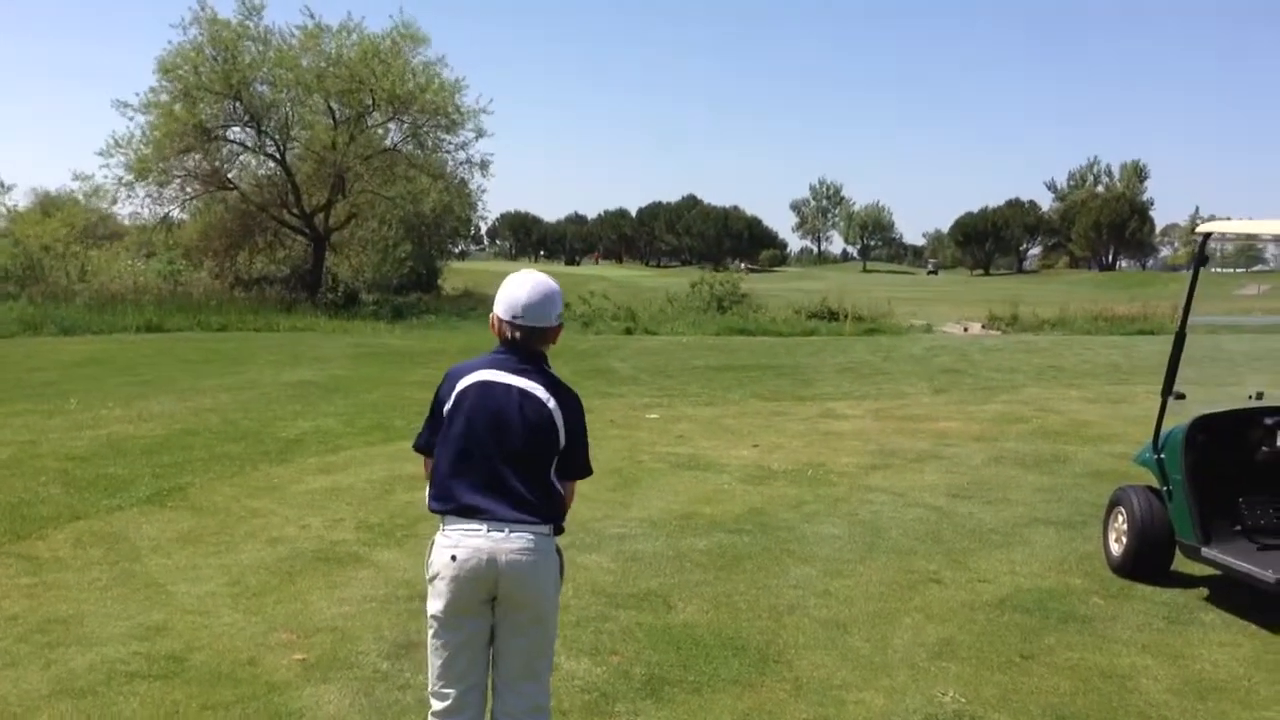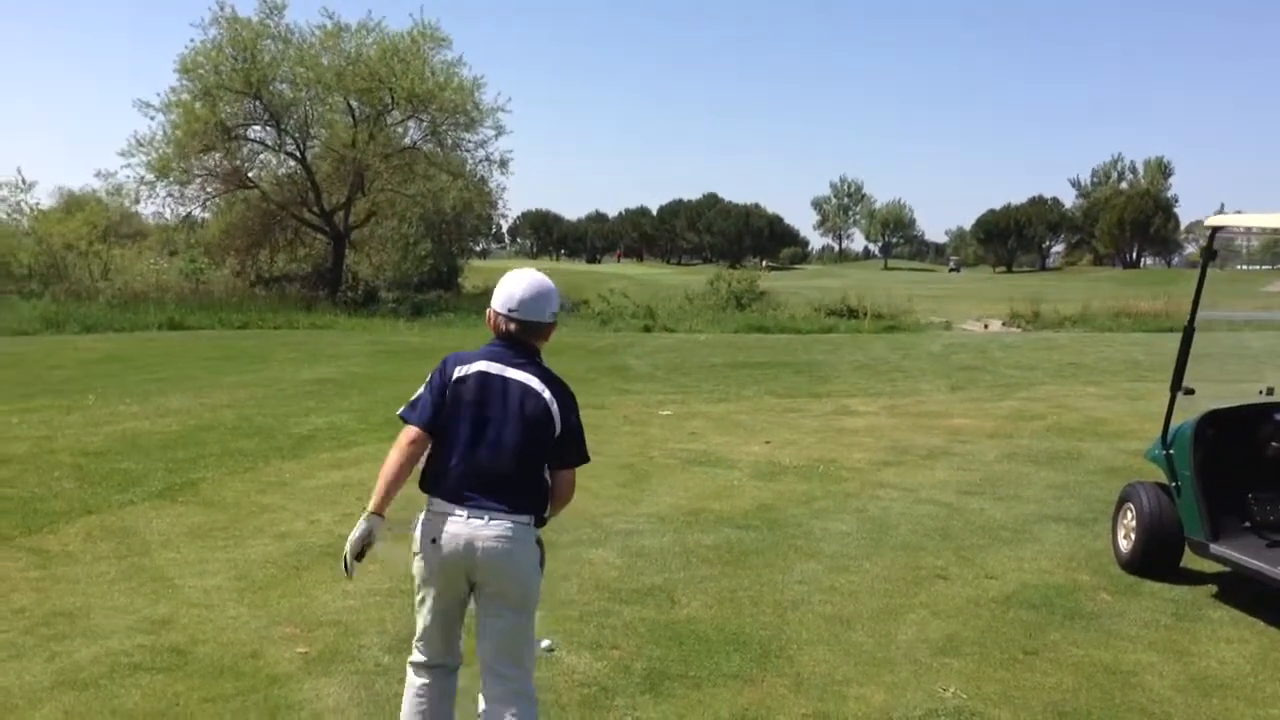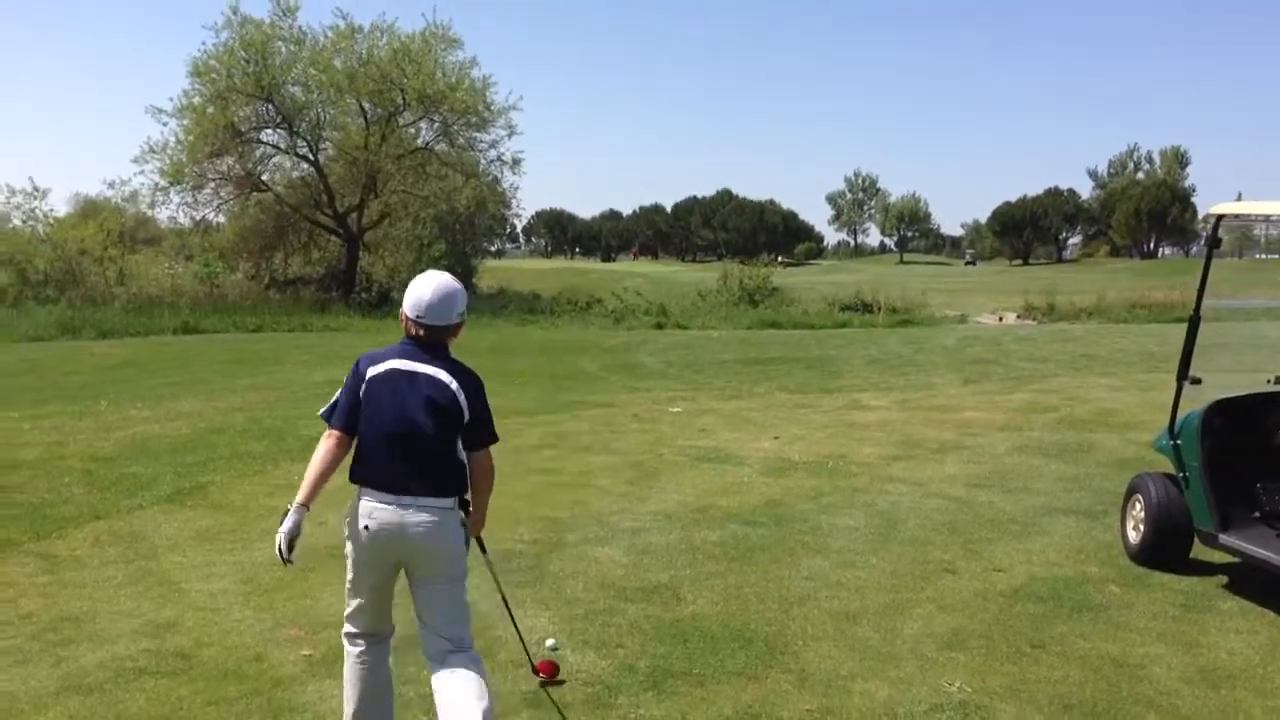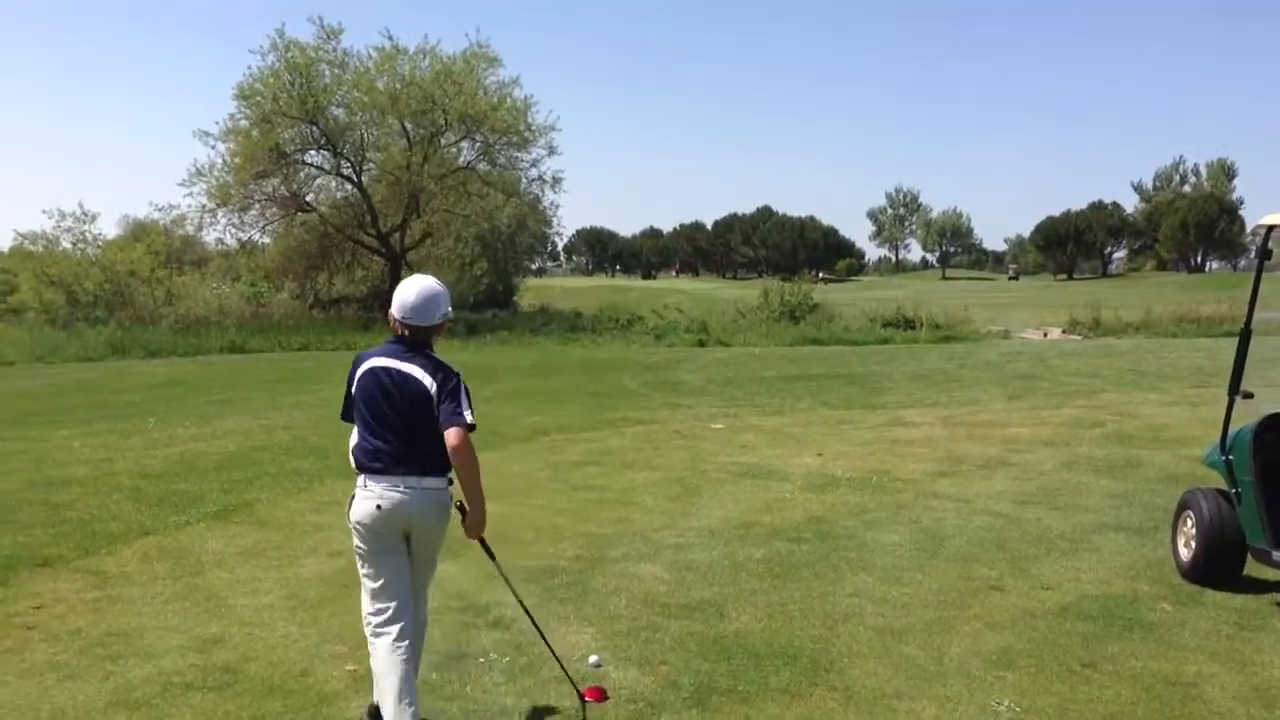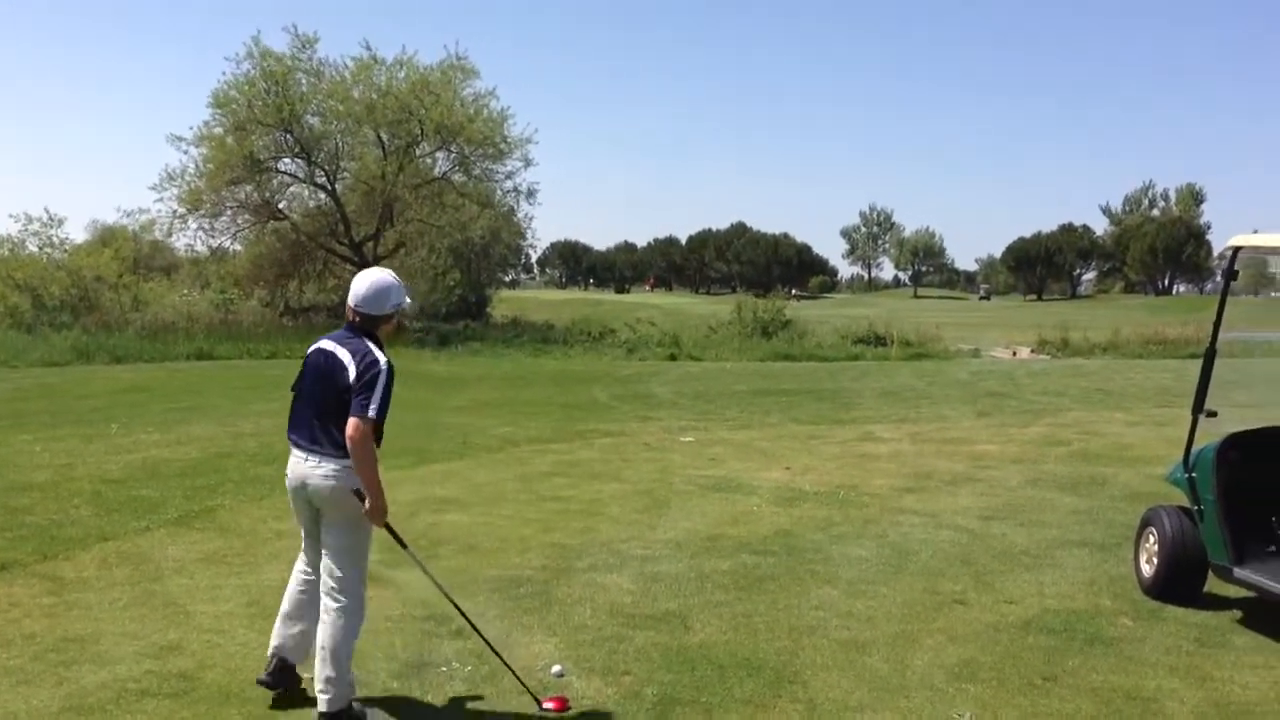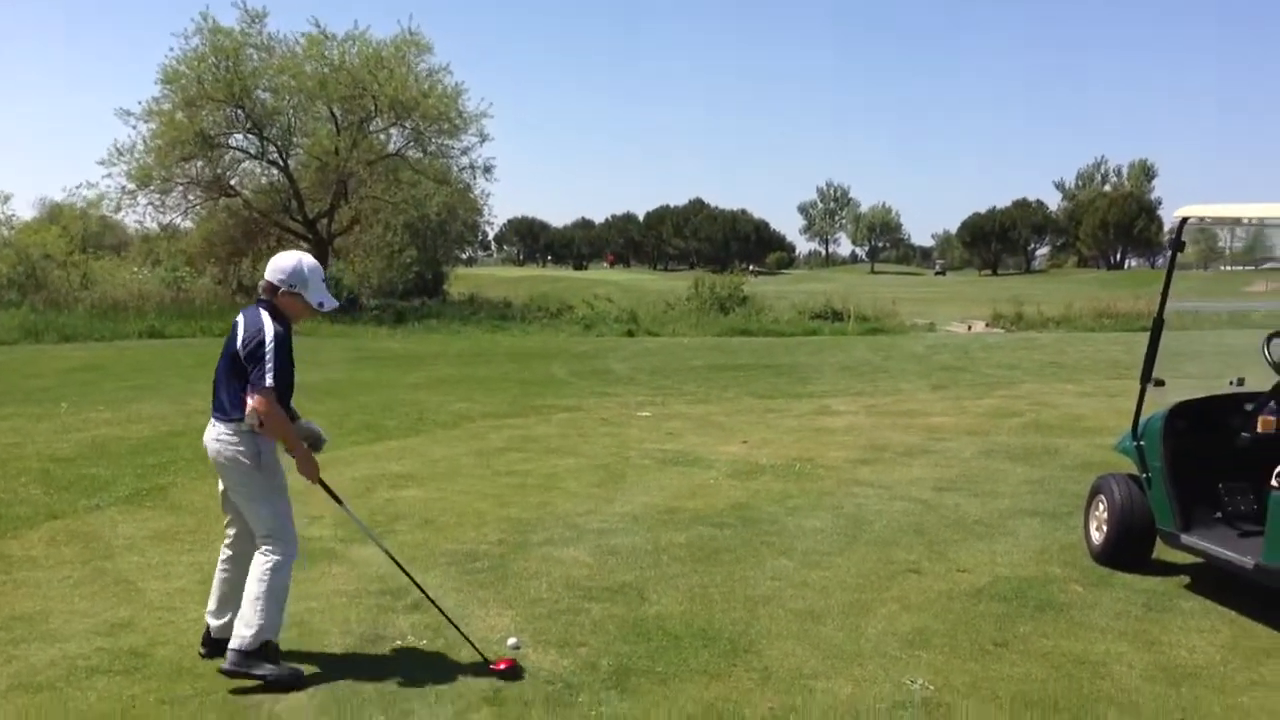
dt=0.4s
person 1, frame 1
left shoulder: (458, 380)
right shoulder: (562, 400)
left elbow: (430, 467)
right elbow: (565, 496)
left hip: (459, 546)
right hip: (530, 552)
person 1, frame 2
left shoulder: (455, 369)
right shoulder: (555, 393)
left elbow: (411, 442)
right elbow: (564, 489)
left wrist: (373, 515)
left hip: (444, 529)
right hip: (511, 539)
left knee: (431, 661)
right knee: (508, 679)
person 1, frame 3
left shoulder: (367, 369)
right shoulder: (463, 383)
left elbow: (335, 444)
right elbow: (480, 465)
left wrist: (299, 509)
right wrist: (477, 514)
left hip: (374, 515)
right hip: (438, 520)
left knee: (366, 633)
right knee: (452, 647)
person 1, frame 4
left shoulder: (363, 365)
right shoulder: (443, 377)
right elbow: (457, 443)
right wrist: (477, 507)
left hip: (375, 496)
right hip: (430, 498)
left knee: (384, 616)
right knee: (411, 601)
person 1, frame 5
left shoulder: (321, 346)
right shoulder: (375, 364)
right elbow: (356, 434)
right wrist: (376, 495)
left hip: (301, 466)
right hip: (340, 478)
left knee: (311, 566)
right knee: (342, 591)
left ankle: (282, 662)
person 1, frame 6
left shoulder: (255, 319)
right shoulder: (268, 333)
right elbow: (265, 407)
left wrist: (299, 425)
right wrist: (301, 454)
left hip: (230, 437)
right hip: (243, 444)
left knee: (243, 538)
right knee: (278, 545)
left ankle: (220, 632)
right ankle: (247, 649)
